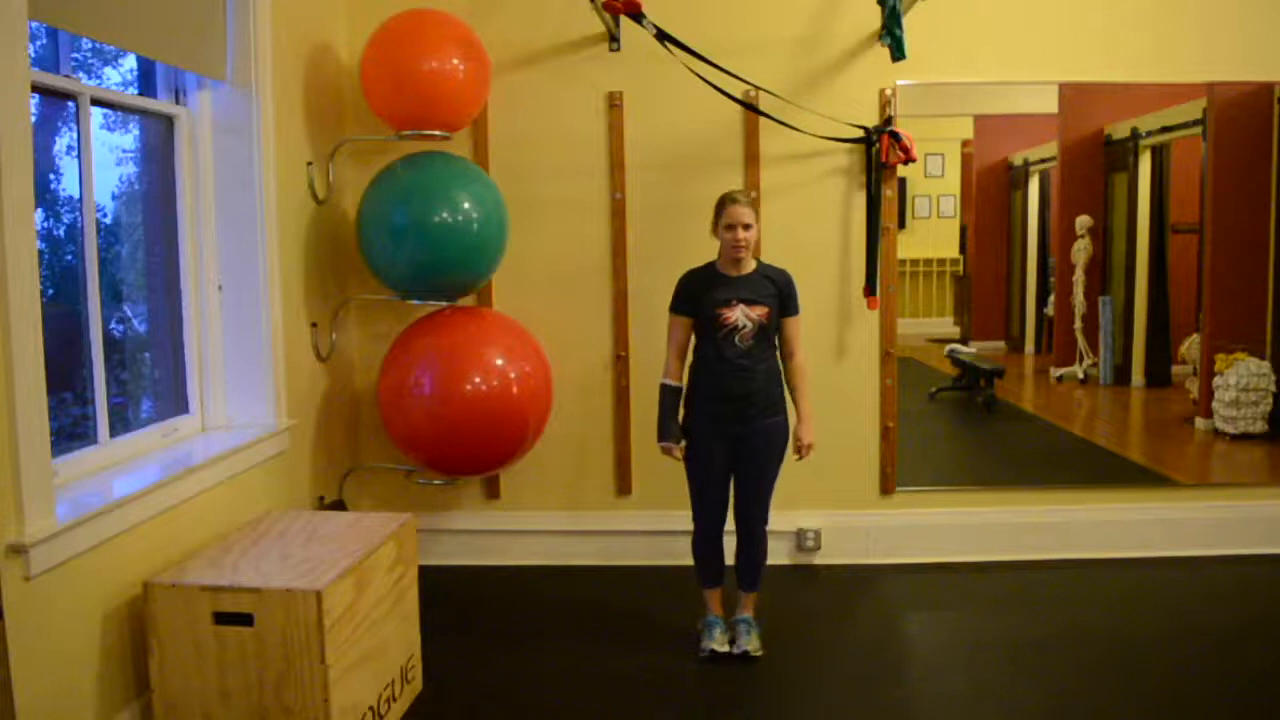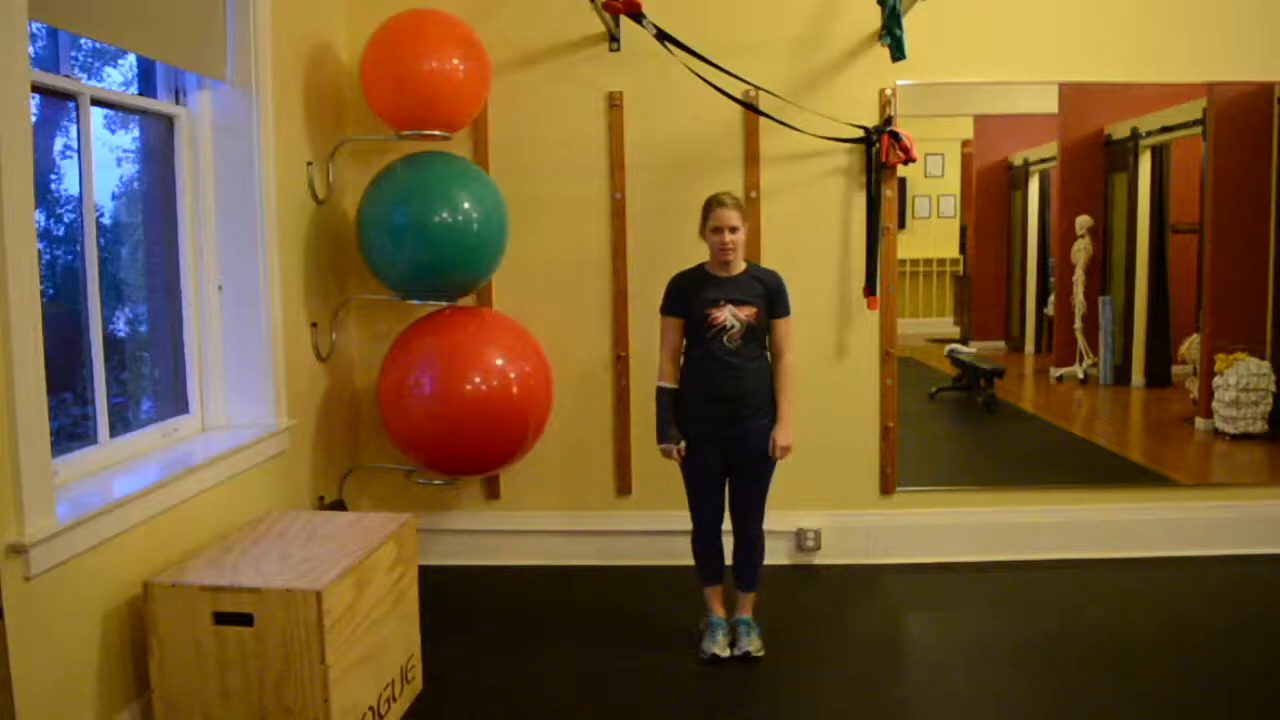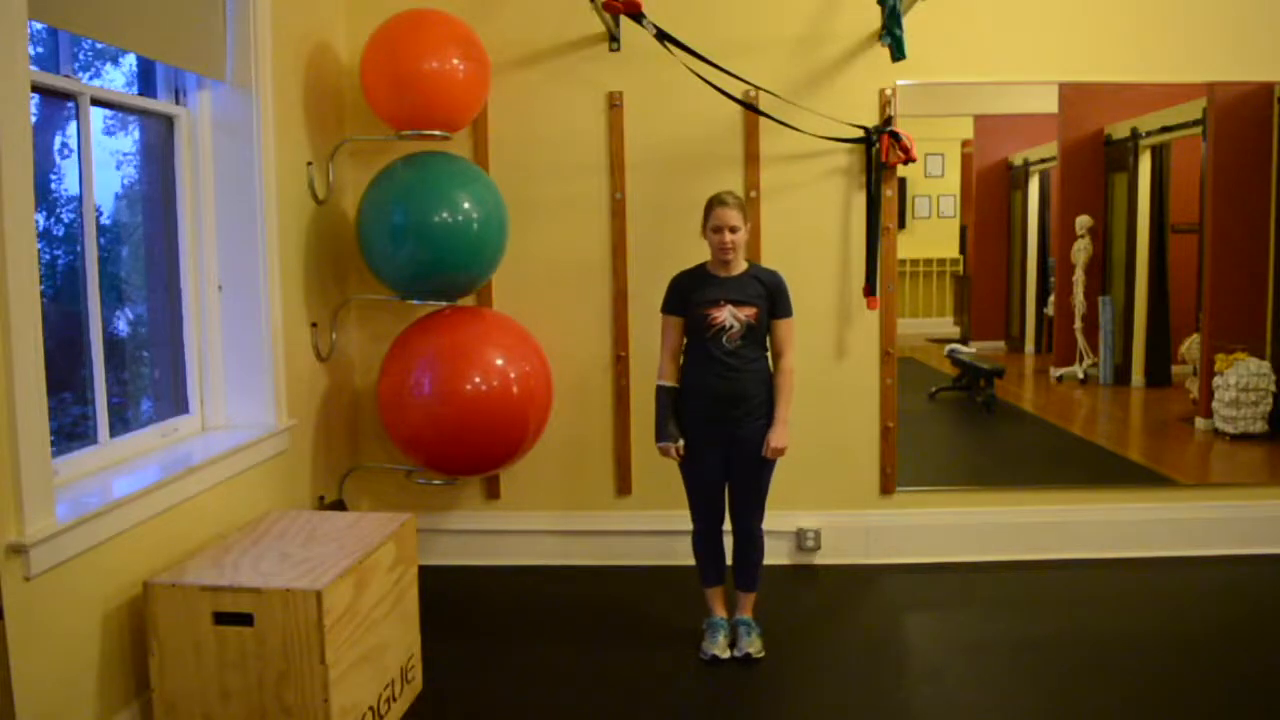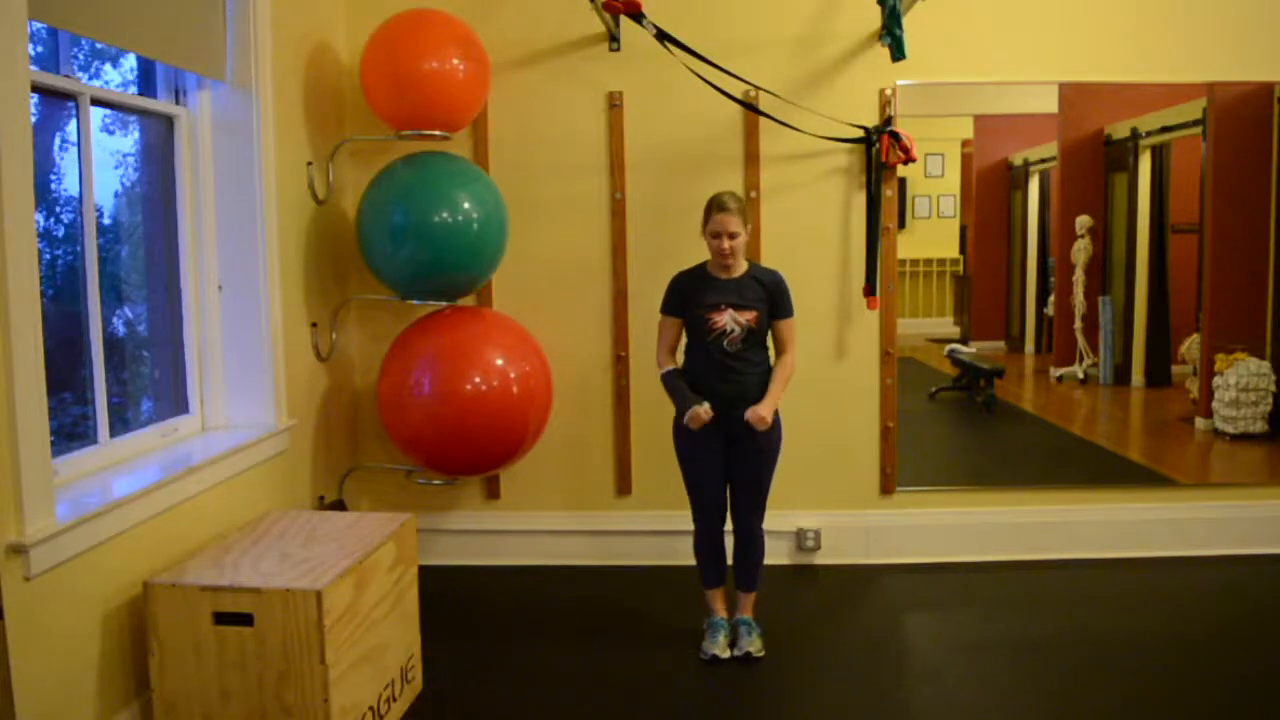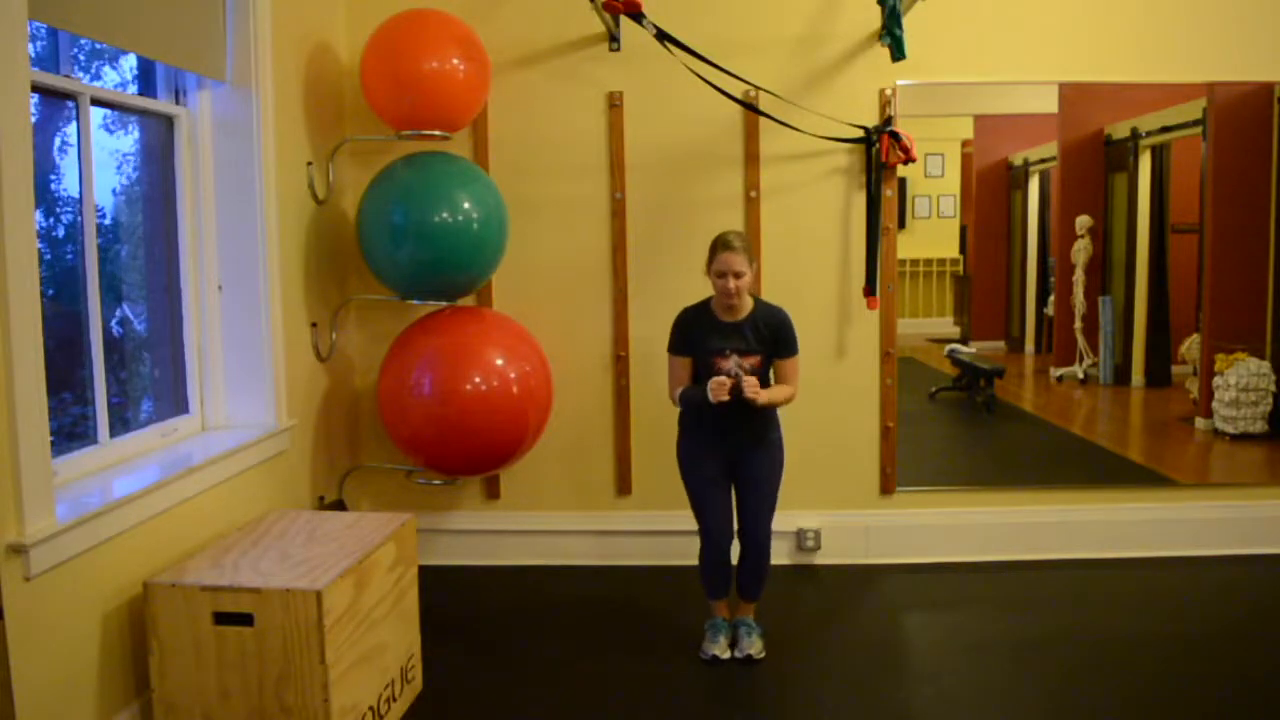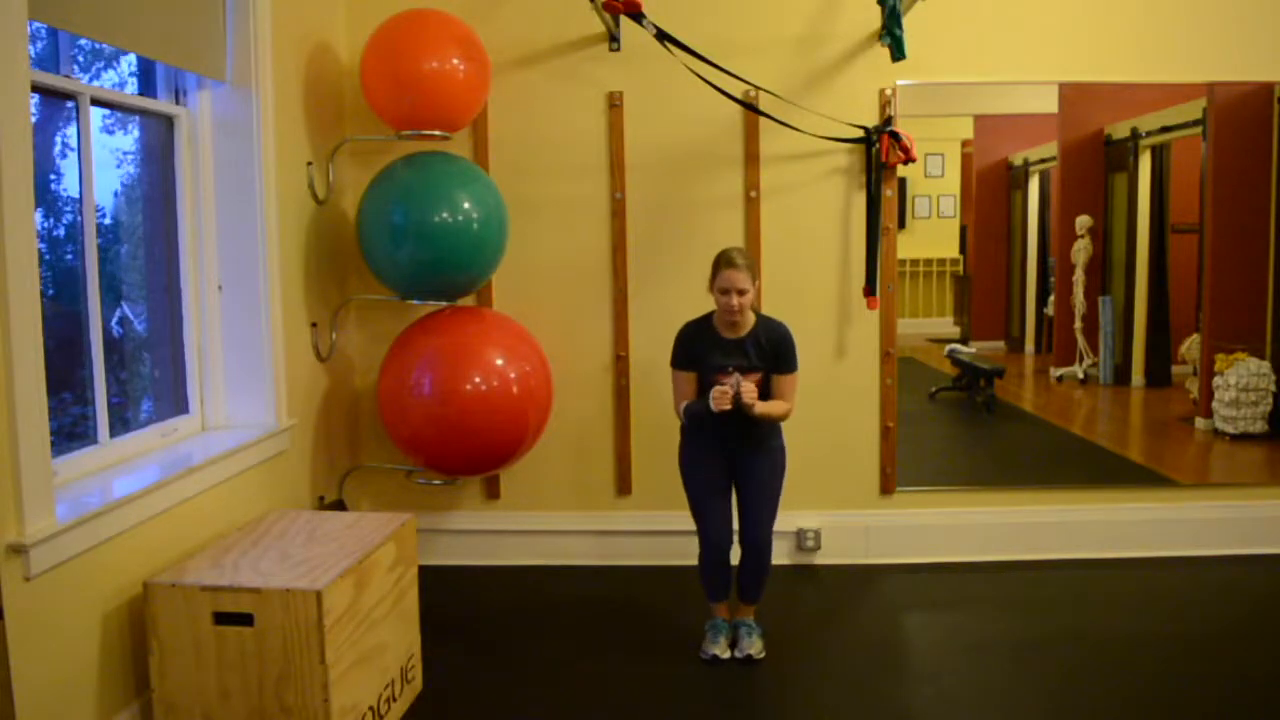
dt=0.3s
person 1, frame 1
left shoulder: (778, 282)
right shoulder: (694, 283)
left elbow: (792, 354)
right elbow: (675, 357)
left wrist: (804, 418)
right wrist: (667, 424)
left hip: (763, 420)
right hip: (707, 421)
left knee: (752, 522)
right knee: (708, 521)
left ankle: (746, 616)
right ankle: (713, 617)
person 1, frame 2
left shoulder: (768, 283)
right shoulder: (684, 286)
left elbow: (782, 357)
right elbow: (669, 360)
left wrist: (784, 420)
right wrist: (667, 426)
left hip: (754, 422)
right hip: (700, 423)
left knee: (748, 521)
right knee: (706, 520)
left ankle: (745, 616)
right ankle: (714, 616)
person 1, frame 3
left shoulder: (769, 283)
right shoulder: (685, 285)
left elbow: (783, 358)
right elbow: (670, 359)
left wrist: (781, 423)
right wrist: (665, 424)
left hip: (753, 422)
right hip: (699, 423)
left knee: (748, 521)
right knee: (707, 521)
left ankle: (746, 617)
right ankle: (716, 617)
person 1, frame 4
left shoulder: (770, 283)
right shoulder: (685, 285)
left elbow: (787, 353)
right elbow: (665, 355)
left wrist: (770, 402)
right wrist: (684, 401)
left hip: (754, 422)
right hip: (700, 422)
left knee: (748, 521)
right knee: (709, 521)
left ankle: (746, 616)
right ankle: (716, 617)
person 1, frame 5
left shoulder: (774, 320)
right shoulder: (690, 322)
left elbow: (788, 386)
right elbow: (677, 390)
left wrist: (762, 395)
right wrist: (703, 394)
left hip: (758, 439)
right hip: (702, 440)
left knee: (757, 535)
right knee: (716, 536)
left ankle: (747, 618)
right ankle: (718, 619)
person 1, frame 6
left shoulder: (776, 336)
right shoulder: (691, 337)
left elbow: (785, 405)
right elbow: (682, 407)
left wrist: (754, 405)
right wrist: (708, 405)
left hip: (760, 447)
right hip: (704, 447)
left knee: (757, 539)
right knee: (715, 539)
left ankle: (746, 618)
right ankle: (718, 619)
